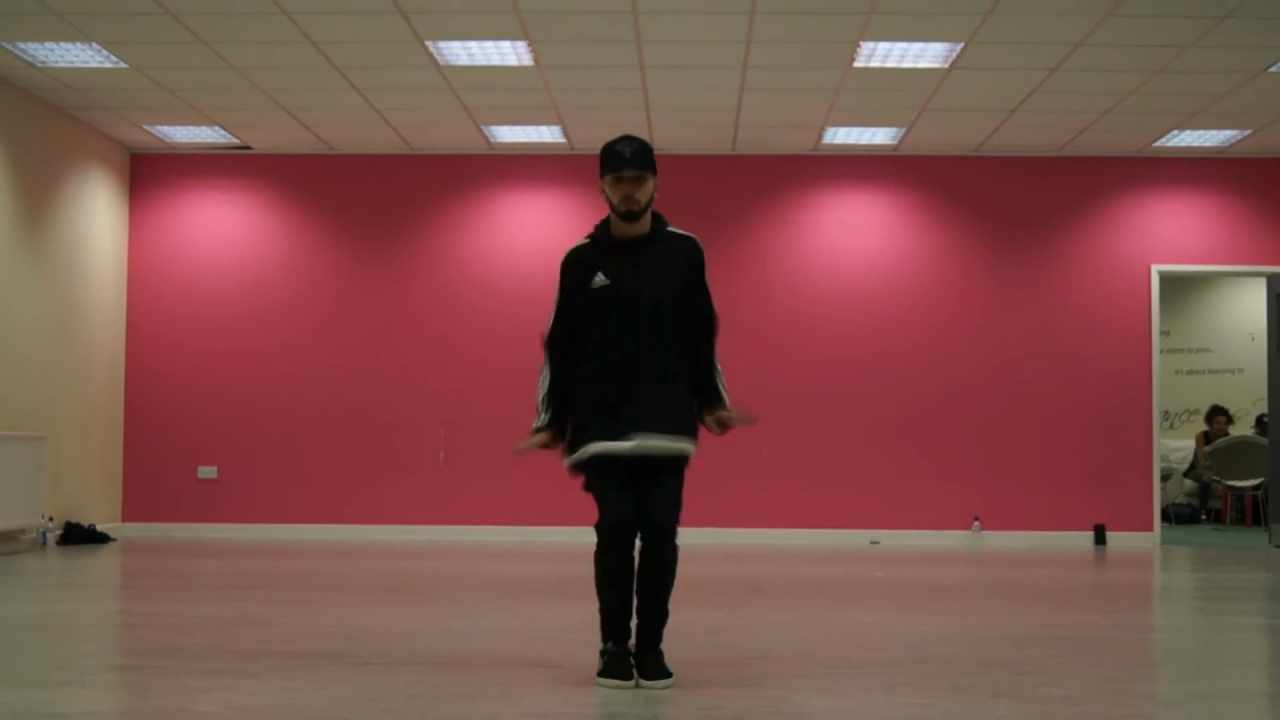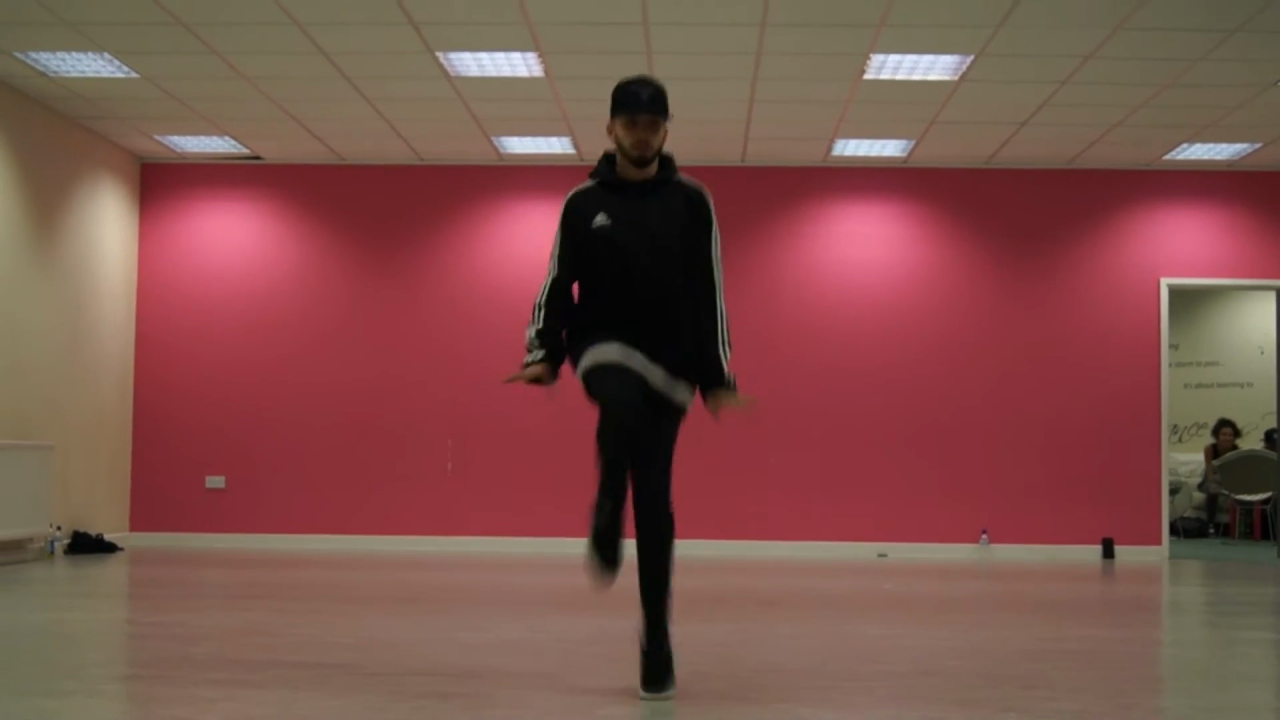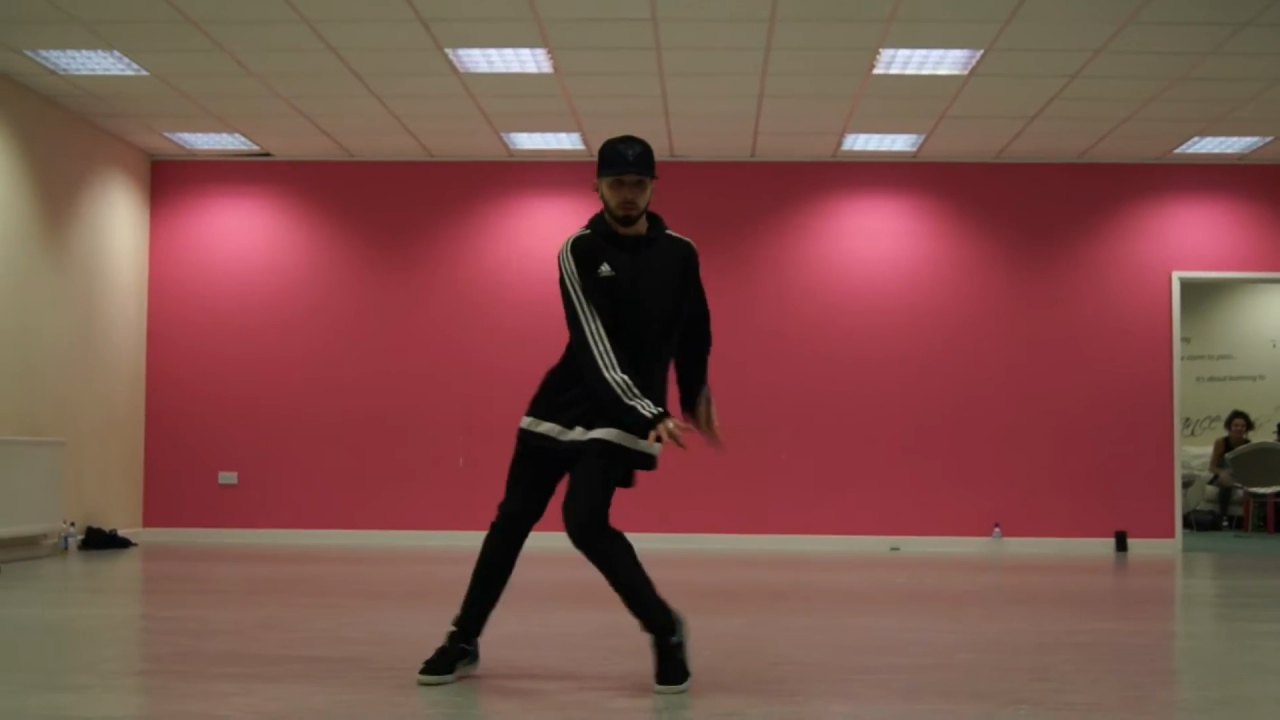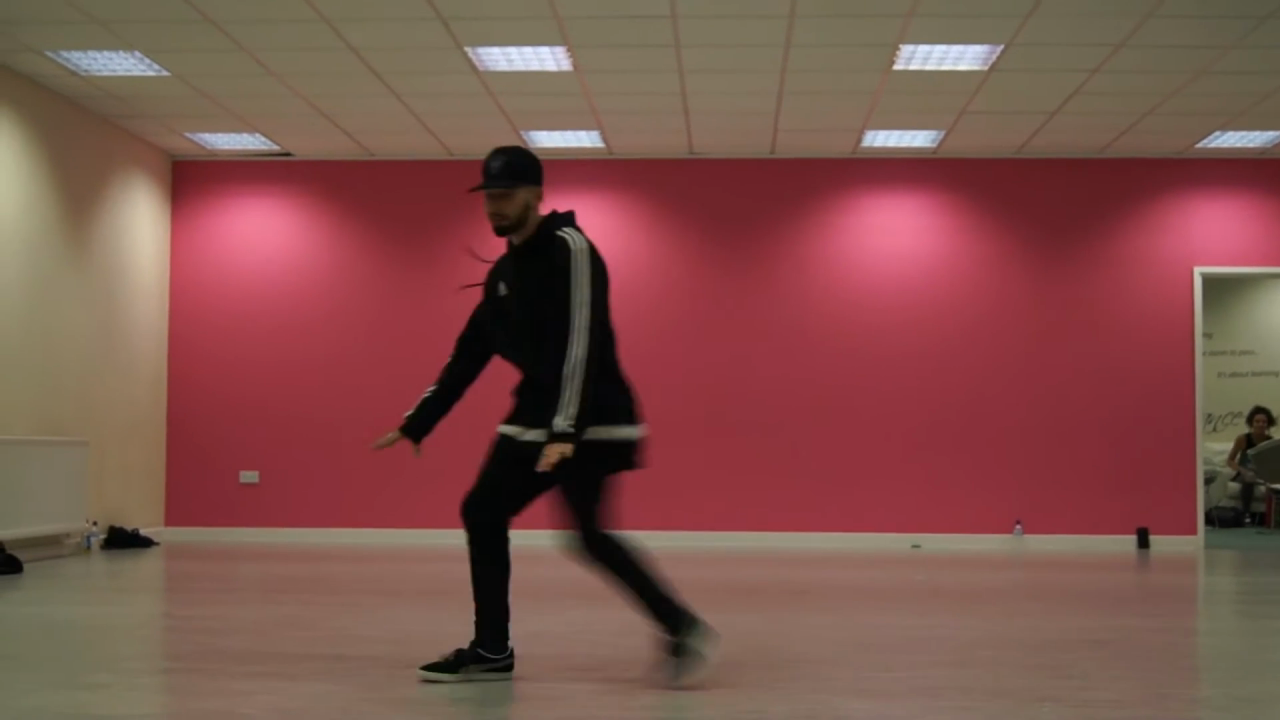
dt=0.4s
person 1, frame 1
left shoulder: (683, 252)
right shoulder: (580, 260)
left elbow: (702, 336)
right elbow: (560, 347)
left wrist: (714, 403)
right wrist: (550, 423)
left hip: (667, 422)
right hip: (600, 424)
left knee: (659, 531)
right knee: (617, 528)
left ankle: (650, 646)
right ankle: (614, 647)
person 1, frame 2
left shoulder: (691, 201)
right shoulder: (584, 201)
left elbow: (708, 294)
right elbow: (559, 282)
left wrist: (716, 380)
right wrist: (543, 353)
left hip: (666, 367)
right hip: (605, 351)
left knee: (653, 496)
right knee: (621, 402)
left ankle: (655, 638)
right ankle: (607, 522)
person 1, frame 3
left shoulder: (679, 254)
right shoulder: (578, 251)
left elbow: (695, 334)
right elbow: (596, 341)
left wrist: (696, 398)
right wrist: (650, 412)
left hip: (621, 421)
right hip: (558, 406)
left knee: (584, 522)
right knee: (511, 522)
left ankle: (666, 633)
right ankle: (463, 642)
person 1, frame 4
left shoulder: (570, 248)
right shoulder: (502, 273)
left elbow: (578, 347)
right elbow: (470, 355)
left wrist: (564, 433)
right wrist: (415, 424)
left hip: (592, 421)
right hip: (534, 419)
left knee: (588, 535)
right knee: (480, 514)
left ankle: (682, 629)
right ankle: (491, 648)
